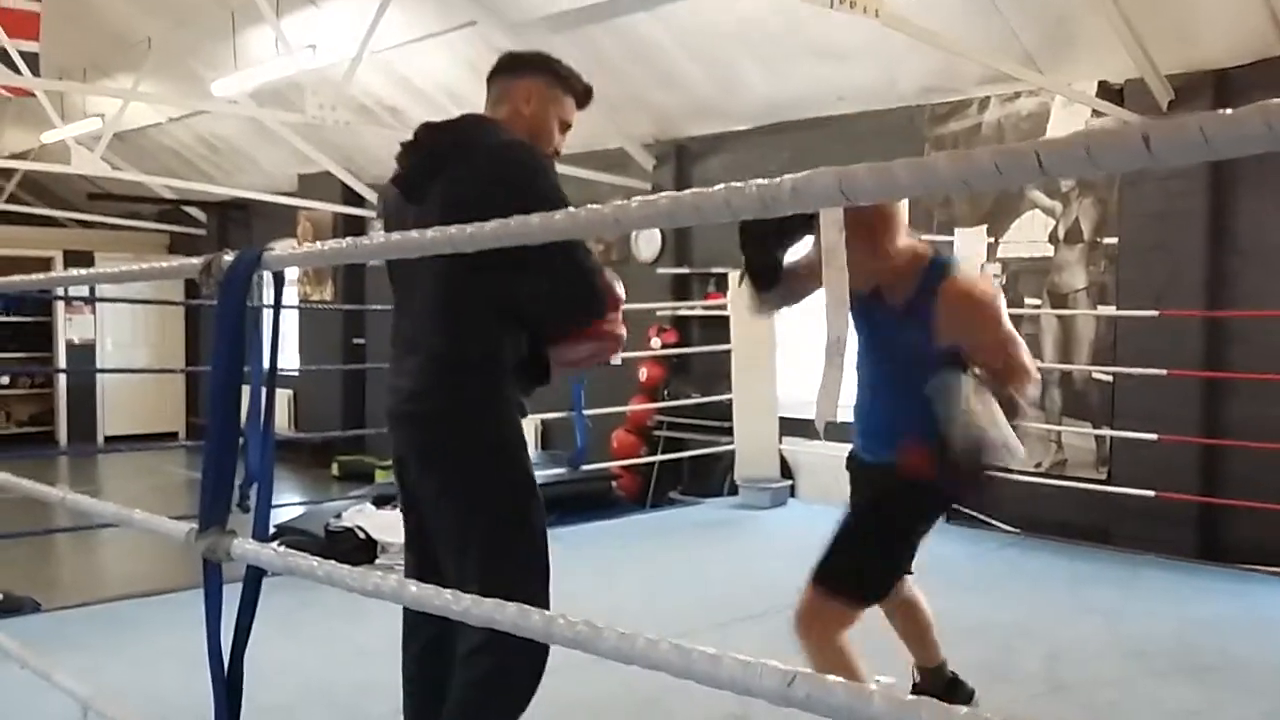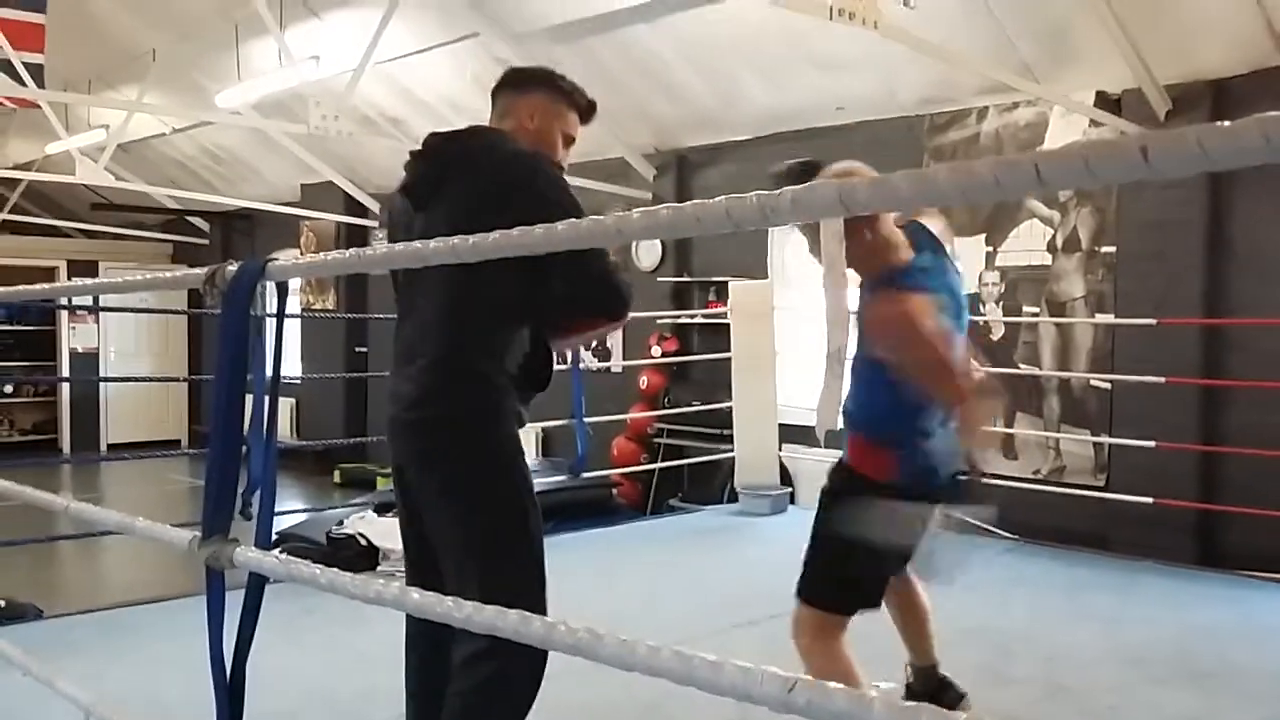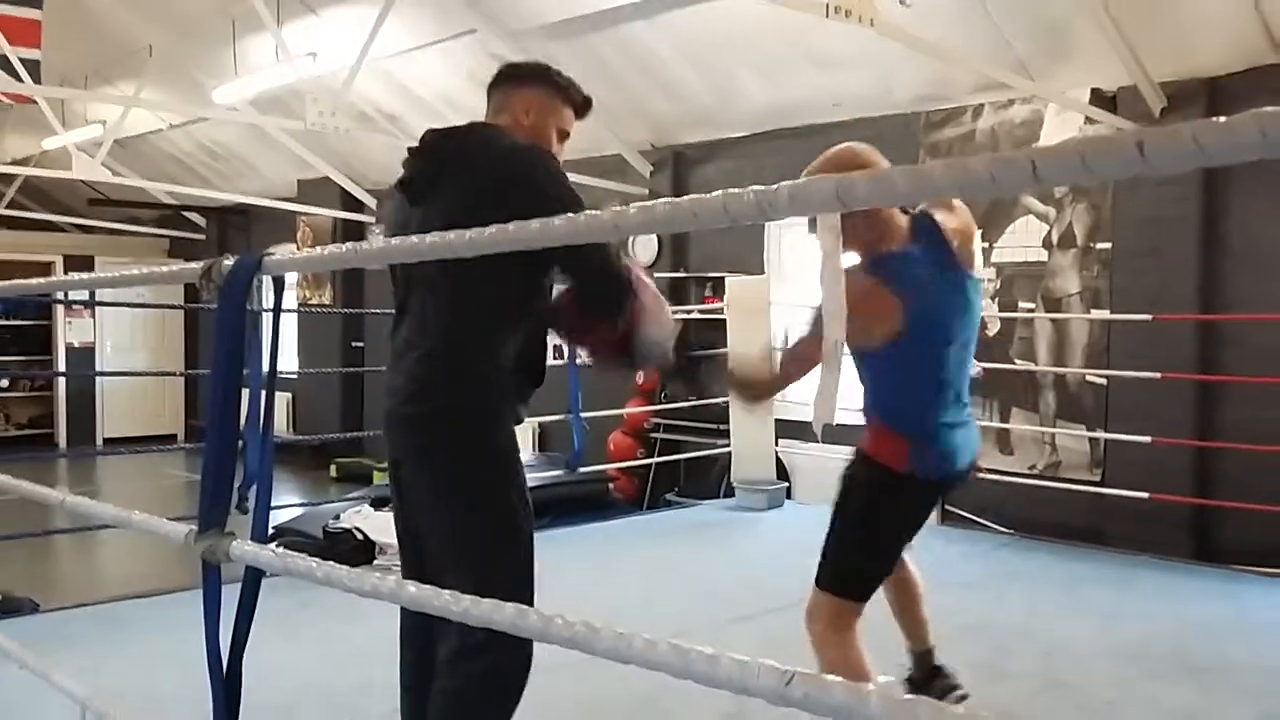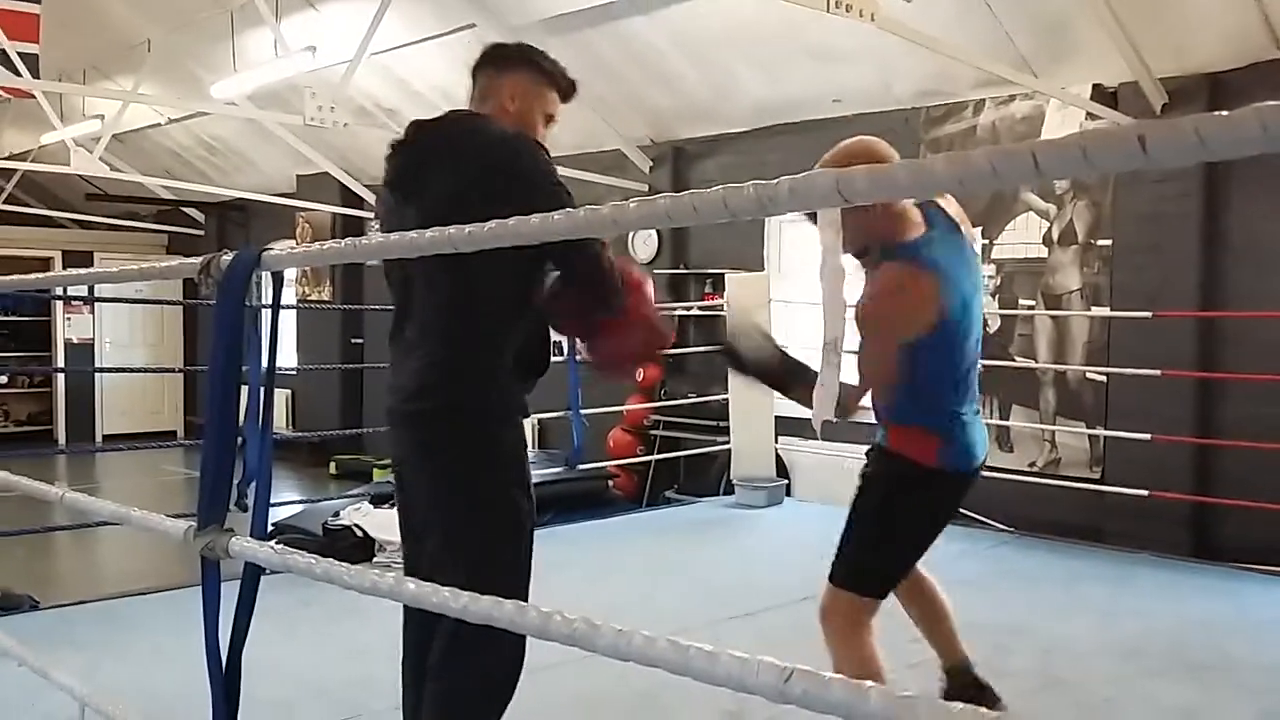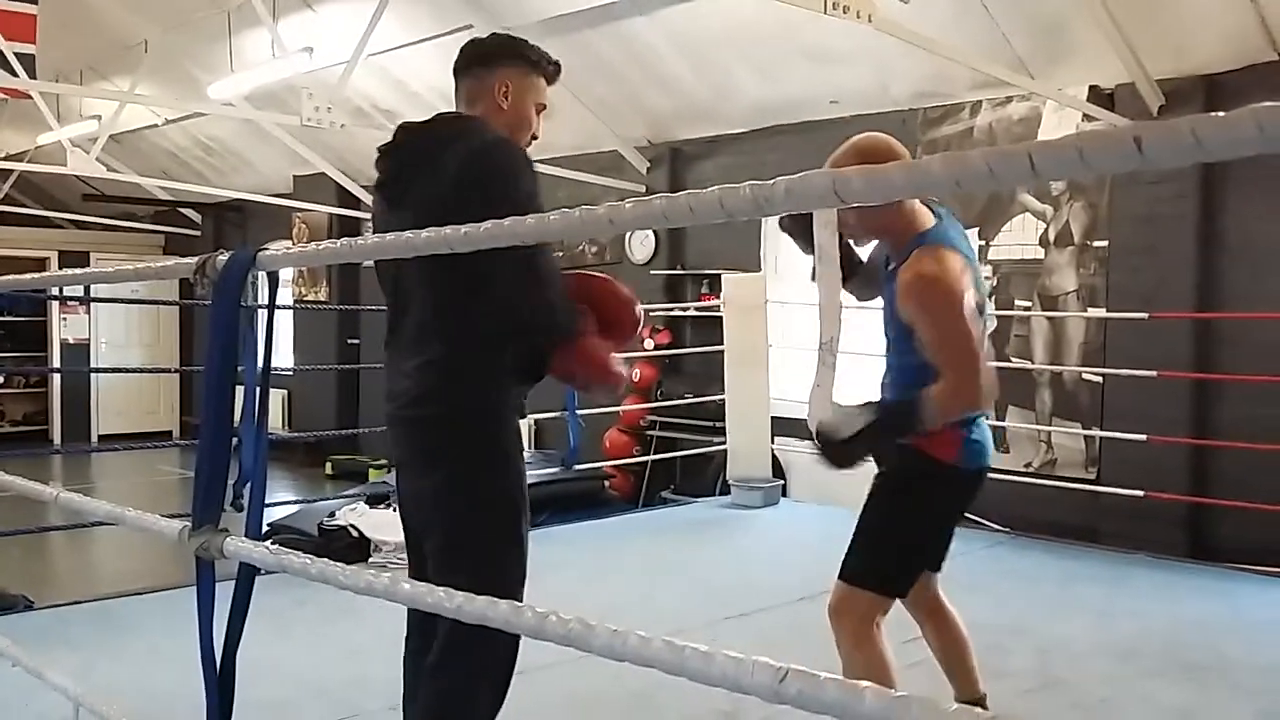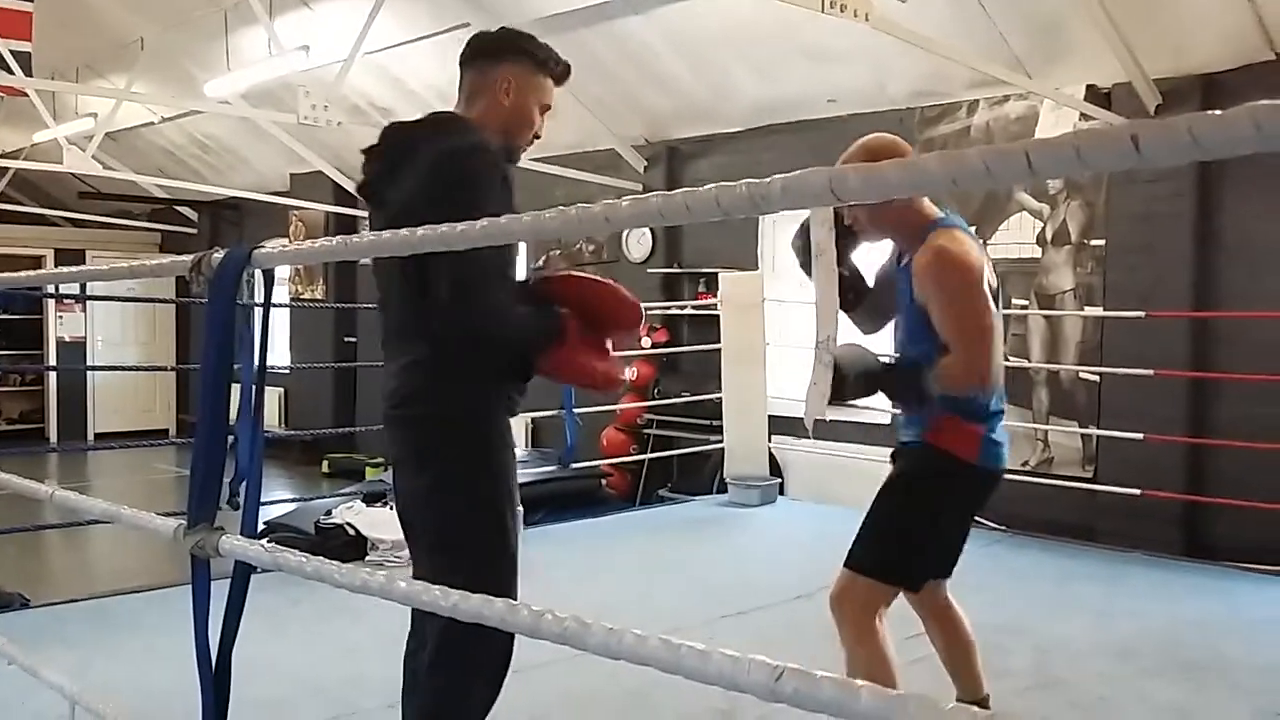
dt=0.1s
person 1, frame 1
left shoulder: (411, 178)
right shoulder: (512, 163)
right elbow: (578, 295)
left wrist: (542, 326)
right wrist: (595, 319)
left hip: (416, 409)
right hip: (469, 414)
left knee: (440, 612)
right knee: (510, 626)
person 1, frame 2
left shoulder: (415, 189)
right shoulder: (522, 175)
right elbow: (602, 295)
left wrist: (540, 319)
right wrist: (567, 318)
left hip: (415, 417)
right hip: (469, 423)
left knee: (440, 619)
right knee: (506, 635)
person 1, frame 3
left shoulder: (411, 187)
right shoulder: (519, 169)
right elbow: (609, 288)
left wrist: (536, 313)
left hip: (410, 412)
right hip: (465, 416)
left knee: (433, 614)
right knee: (493, 629)
person 1, frame 4
left shoulder: (407, 176)
right shoulder: (506, 156)
right elbow: (591, 271)
right wrist: (622, 304)
left hip: (415, 409)
right hip: (469, 413)
left knee: (436, 611)
right knee: (485, 624)
person 1, frame 5
left shoulder: (399, 178)
right shoulder: (491, 160)
right elbow: (526, 296)
left wrist: (551, 331)
right wrist: (576, 341)
left hip: (415, 410)
right hip: (468, 415)
left knee: (439, 612)
right knee: (480, 626)
person 1, frame 6
left shoulder: (411, 167)
right shoulder: (468, 167)
right elbow: (477, 315)
left wrist: (545, 300)
right wrist: (556, 329)
left hip: (427, 413)
right hip: (458, 418)
left knee: (445, 612)
right knee: (474, 625)
person 2, frame 1
left shoulder: (960, 297)
right shoulder: (847, 255)
left elbow: (1019, 375)
right elbow: (774, 296)
right wrist: (763, 255)
left hip: (914, 472)
right hip: (873, 454)
left knee: (816, 620)
right knee: (885, 580)
right ankle: (939, 684)
person 2, frame 2
left shoulder: (893, 311)
right shoulder: (919, 232)
left elbow: (970, 397)
left hip: (881, 469)
right hip: (923, 463)
left knee: (814, 628)
right knee: (887, 567)
right ankle: (930, 682)
person 2, frame 3
left shoulder: (866, 295)
right shoulder: (952, 222)
left elbow: (770, 385)
left hip: (901, 458)
right hip: (951, 447)
left knee: (829, 615)
right knee: (877, 554)
right ankle: (928, 671)
person 2, frame 4
left shoulder: (894, 285)
right shoulder: (944, 213)
left elbow: (852, 397)
left wrist: (771, 366)
right wrist: (866, 247)
left hip: (921, 453)
right hip: (955, 444)
left knee: (842, 611)
right knee: (896, 568)
right ankle: (966, 688)
person 2, frame 5
left shoulder: (927, 275)
right shoulder: (933, 222)
left elbow: (971, 390)
right elbow: (873, 285)
left wrist: (887, 421)
left hip: (938, 453)
right hip: (953, 449)
left knee: (852, 609)
right knee: (915, 584)
right ankle: (976, 709)
person 2, frame 6
left shoulder: (939, 258)
right shoulder: (927, 240)
left elbow: (980, 368)
left wrist: (883, 376)
left hip: (951, 448)
right hip: (957, 445)
left knee: (853, 601)
right knee: (924, 587)
right ankle: (978, 709)
person 3, frame 1
left shoulder: (1091, 206)
right shoulder: (1059, 209)
right elbow: (1029, 190)
left hip: (1079, 295)
right hip: (1051, 295)
left knee: (1081, 377)
right knee: (1050, 374)
left ankle: (1102, 442)
right ankle: (1055, 447)
person 3, frame 2
left shoulder: (1090, 215)
right shoulder: (1058, 219)
left hip: (1077, 304)
right hip: (1050, 304)
left knee: (1079, 384)
right knee: (1048, 381)
left ankle: (1100, 450)
right ankle: (1053, 454)
person 3, frame 3
left shoulder: (1084, 211)
right shoulder: (1052, 214)
right elbow: (1024, 196)
left hip: (1072, 300)
right hip: (1045, 300)
left knee: (1074, 380)
right knee: (1044, 377)
left ankle: (1095, 445)
right ankle: (1049, 449)
person 3, frame 4
left shoulder: (1085, 208)
right shoulder: (1053, 213)
left hip: (1073, 298)
right hip: (1045, 297)
left knee: (1074, 377)
right knee: (1044, 374)
left ankle: (1095, 443)
right ankle: (1049, 447)
person 3, frame 5
left shoulder: (1081, 209)
right shoulder: (1049, 213)
left hip: (1069, 298)
right hip: (1041, 298)
left knee: (1070, 377)
right knee: (1040, 374)
left ankle: (1091, 444)
right ankle: (1045, 447)
person 3, frame 6
left shoulder: (1079, 208)
right shoulder: (1047, 213)
left hip: (1067, 297)
right hip: (1039, 296)
left knee: (1068, 376)
right knee: (1037, 373)
left ankle: (1089, 442)
right ankle: (1041, 446)
